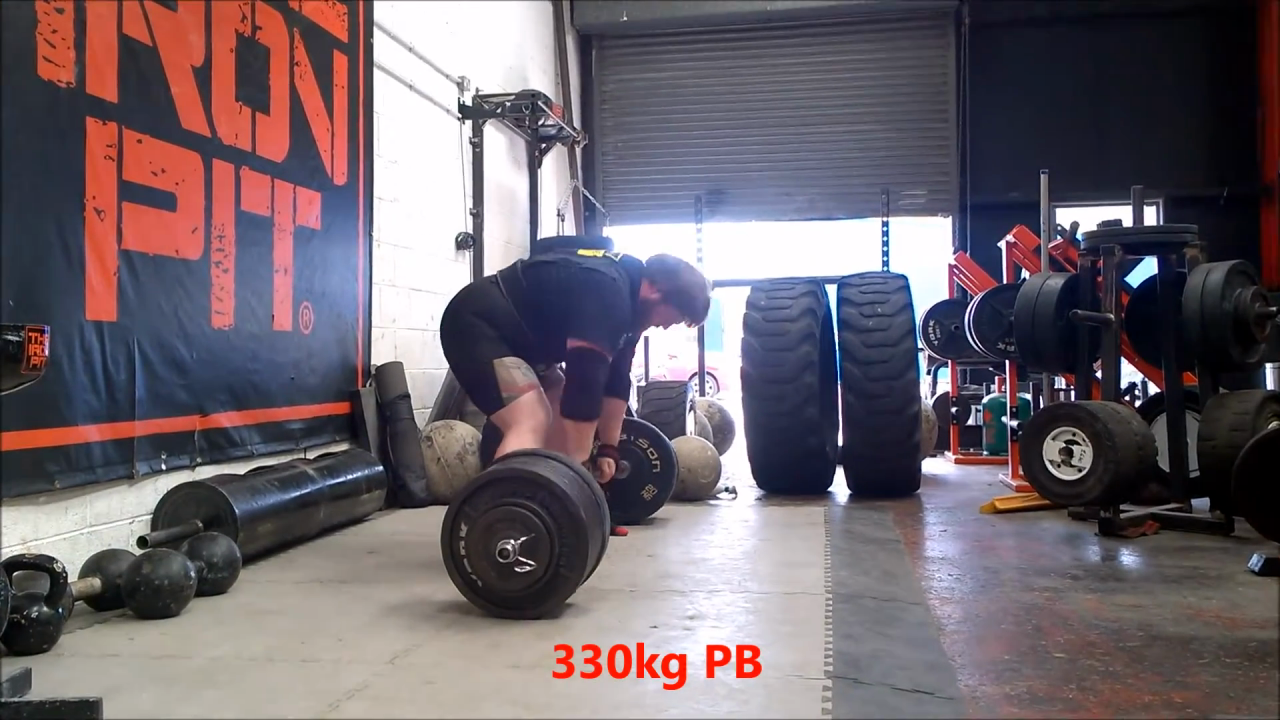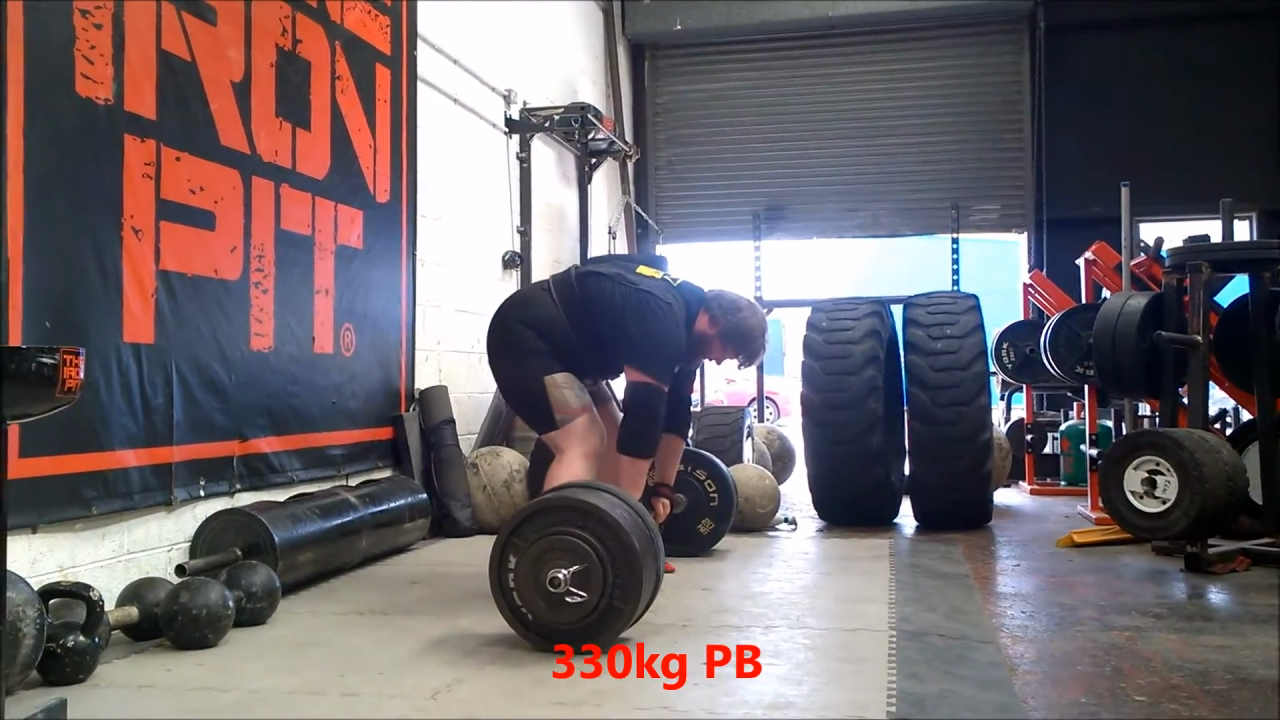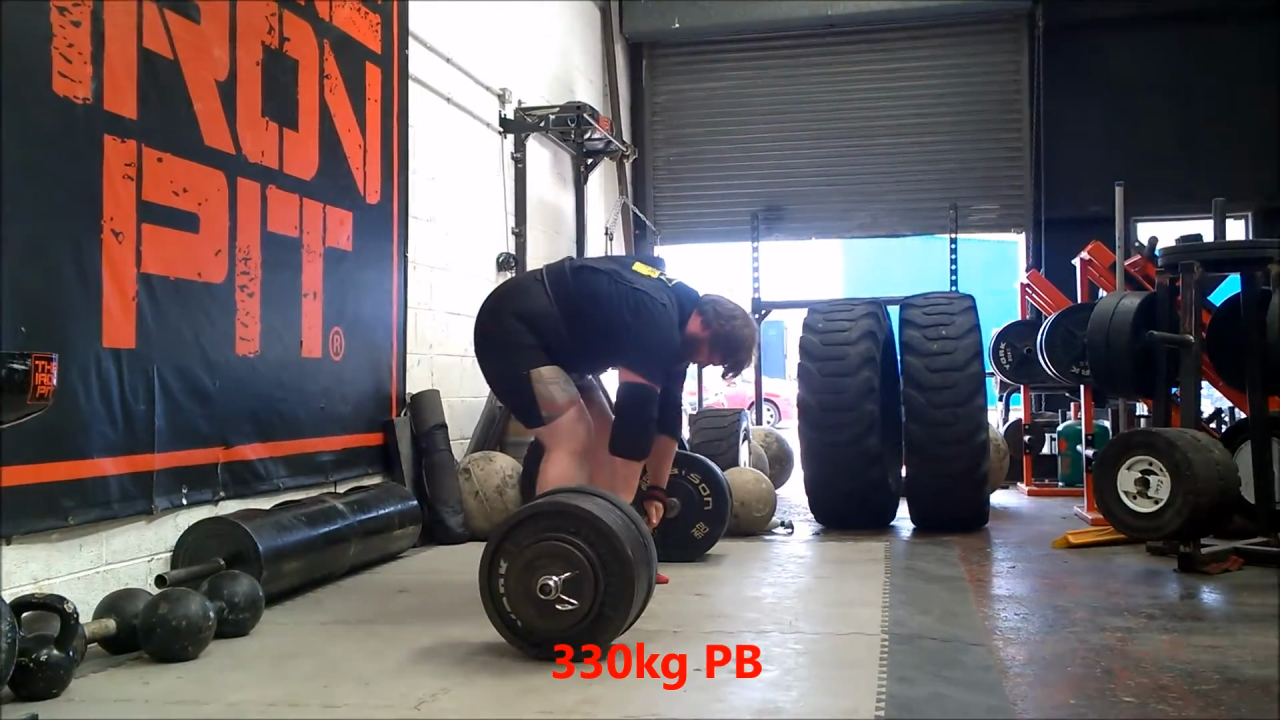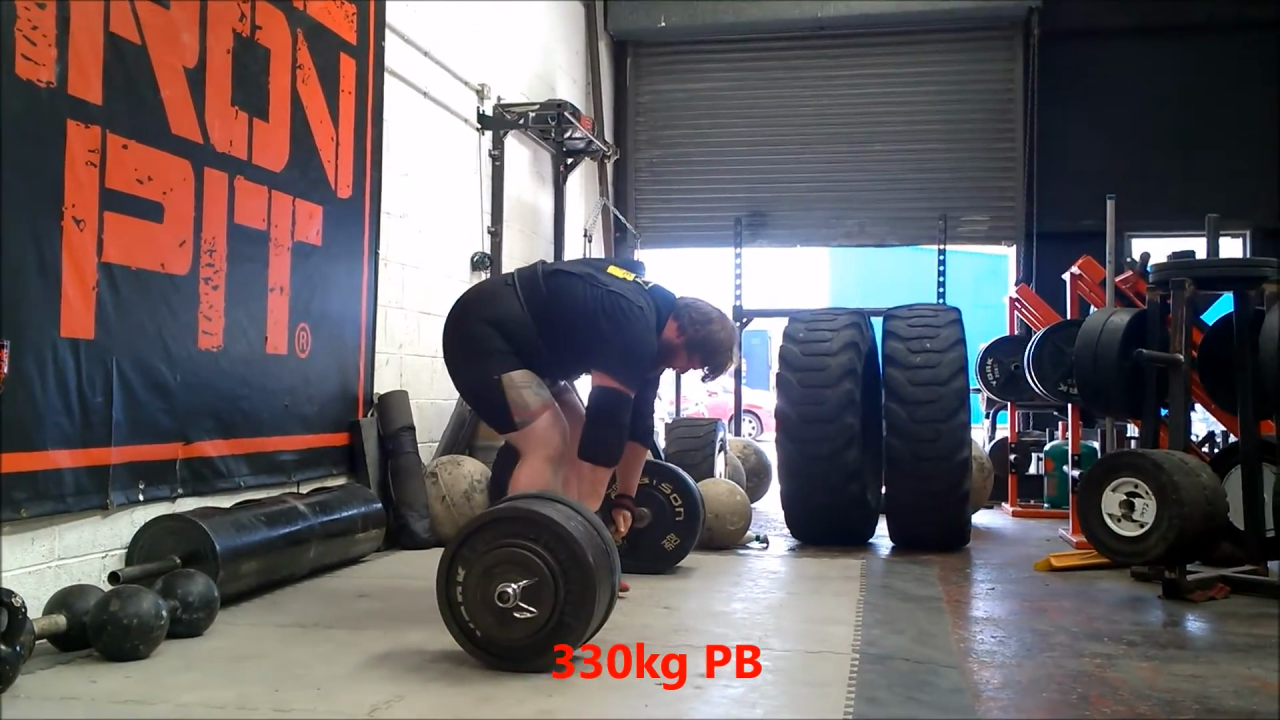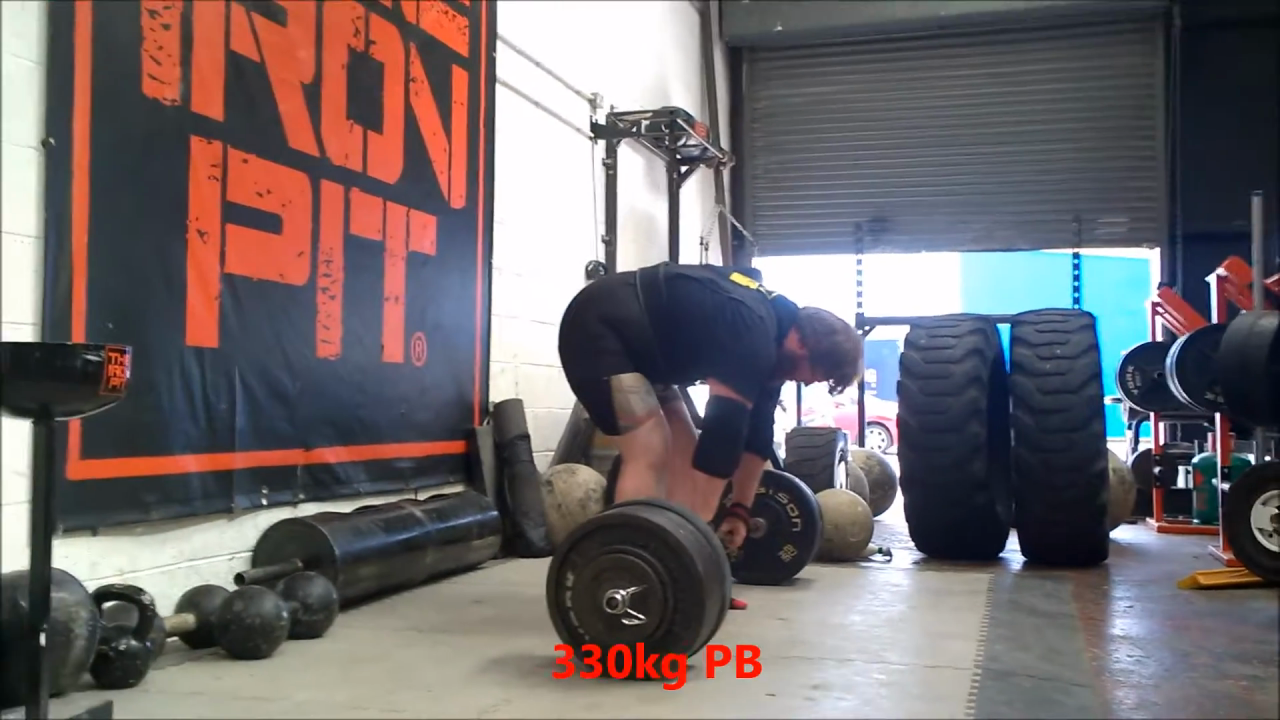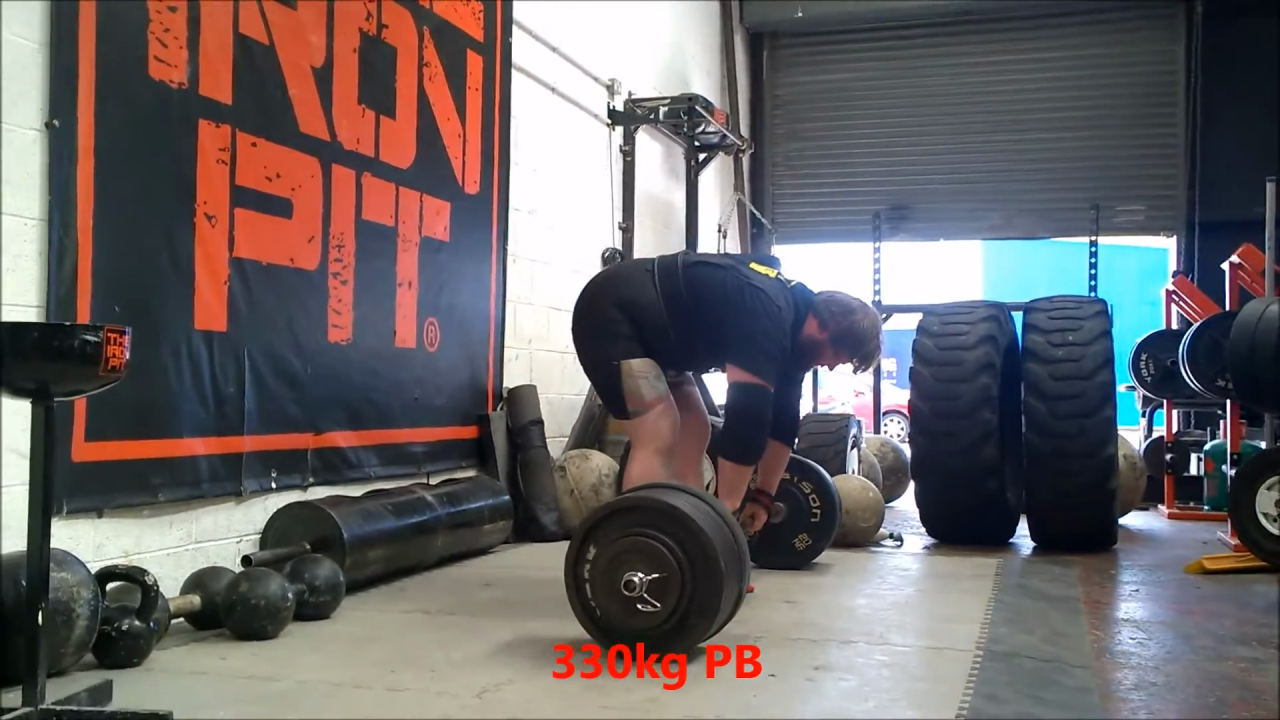
dt=0.7s
person 1, frame 1
left shoulder: (628, 294)
right shoulder: (607, 291)
left elbow: (615, 378)
right elbow: (584, 378)
left wrist: (608, 449)
right wrist: (579, 466)
right hip: (477, 325)
left knee: (565, 424)
right knee: (529, 424)
person 1, frame 2
left shoulder: (685, 323)
right shoulder: (662, 320)
left elbow: (676, 410)
right elbow: (643, 412)
left wrist: (664, 488)
left hip: (561, 347)
right hip: (525, 336)
left knee: (612, 443)
right knee: (582, 445)
person 1, frame 3
left shoulder: (676, 316)
right shoulder: (656, 322)
left elbow: (666, 409)
right elbow: (636, 414)
left wrist: (656, 492)
left hip: (550, 337)
right hip: (512, 327)
left knee: (603, 438)
right knee: (572, 441)
person 1, frame 4
left shoulder: (652, 323)
right shoulder: (632, 325)
left elbow: (638, 416)
right elbow: (607, 419)
left wrist: (625, 499)
left hip: (519, 340)
right hip: (482, 332)
left knee: (576, 441)
right knee: (547, 446)
person 1, frame 5
left shoulder: (772, 334)
right shoulder: (751, 336)
left elbow: (757, 428)
right elbow: (723, 428)
left wrist: (740, 510)
left hip: (635, 342)
right hip: (599, 330)
left knee: (682, 451)
right knee: (650, 454)
person 1, frame 6
left shoulder: (791, 324)
right shoulder: (766, 319)
left elbow: (782, 416)
right elbow: (747, 415)
left wrist: (764, 495)
right wrist: (726, 510)
left hip: (652, 326)
right hip: (612, 315)
left knee: (694, 434)
right knee: (660, 437)
